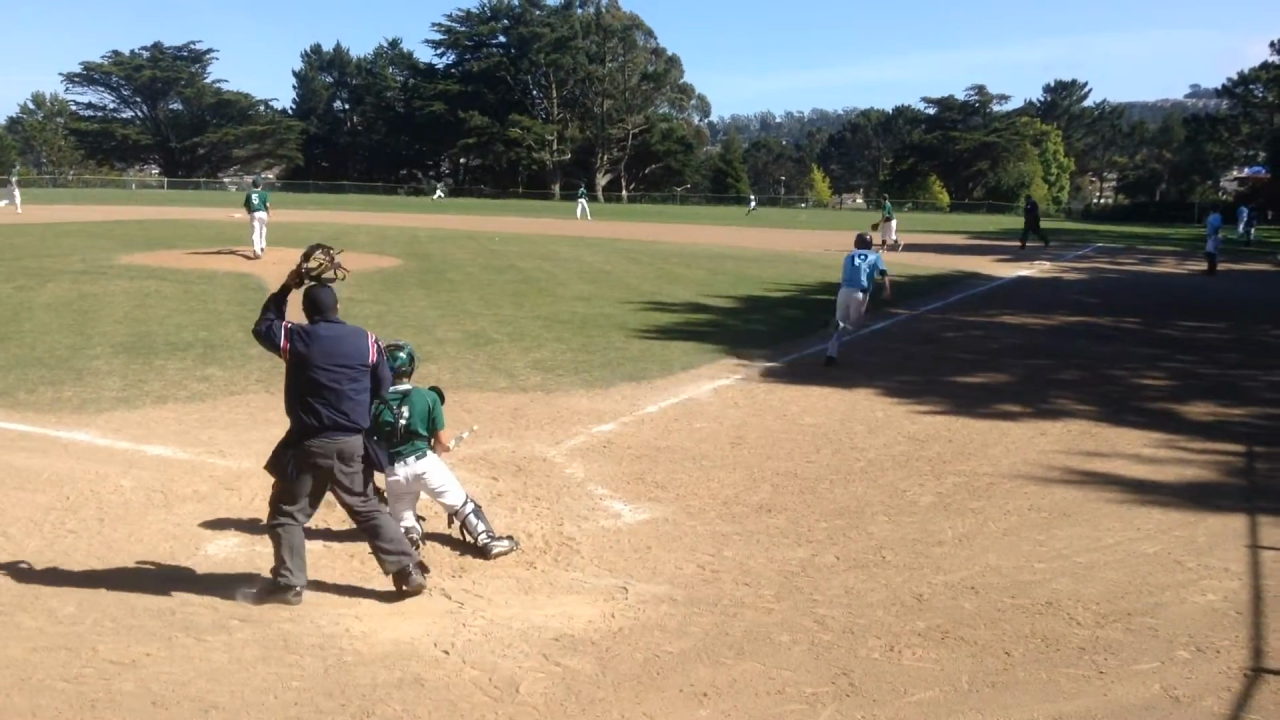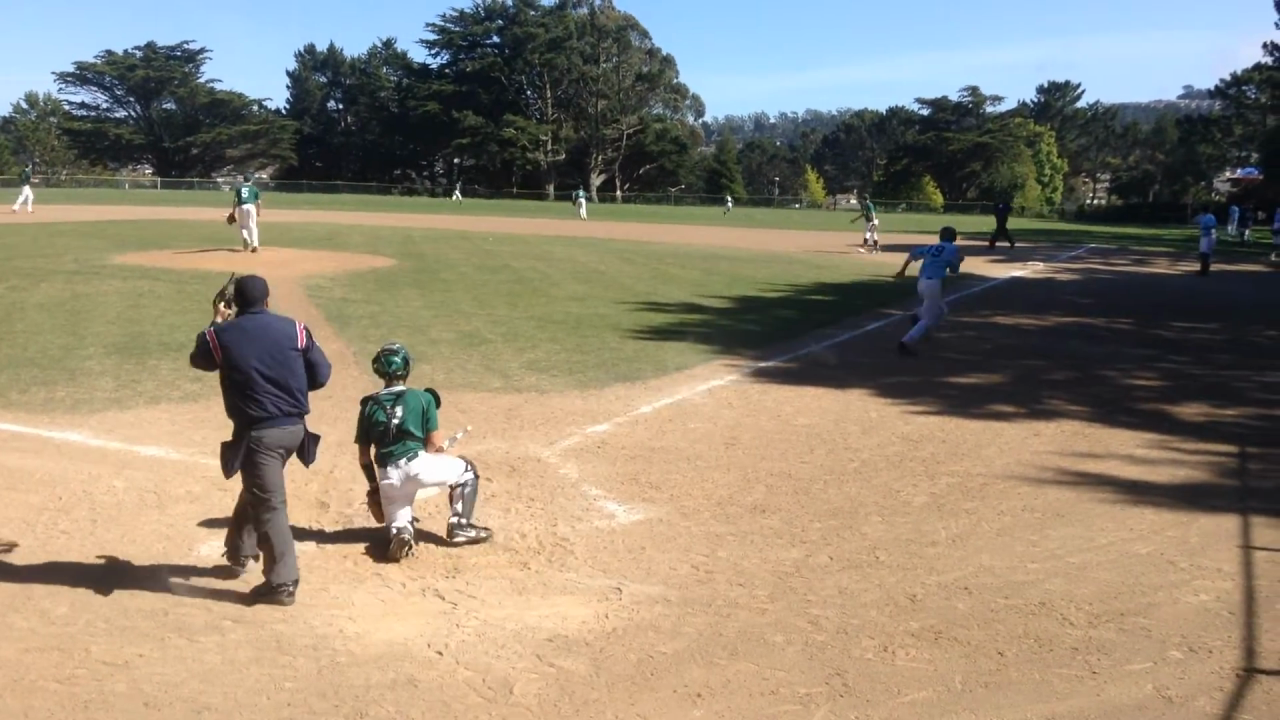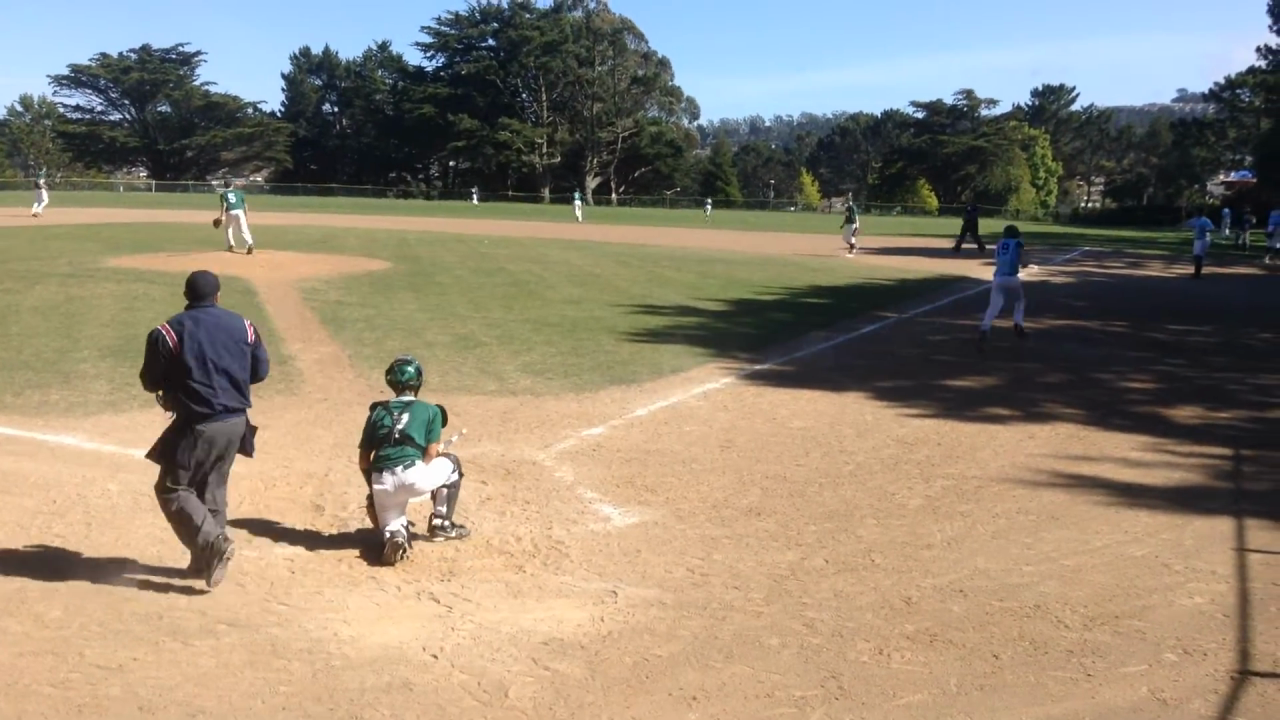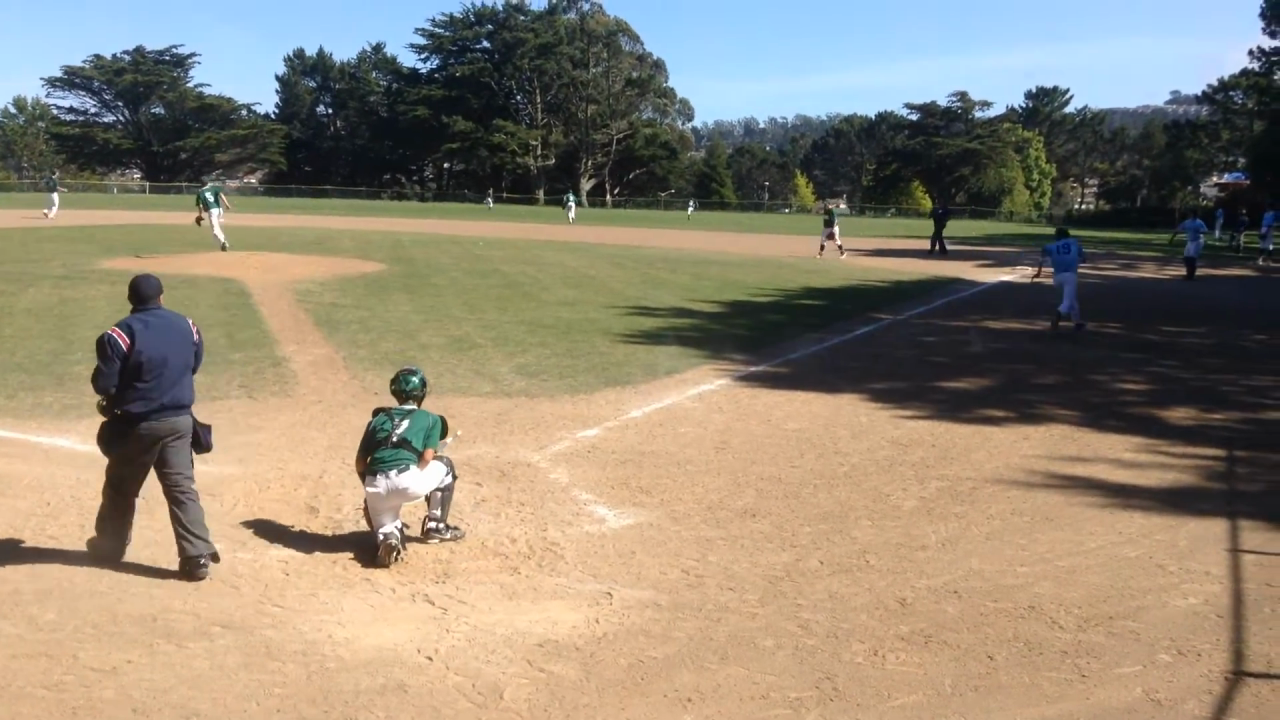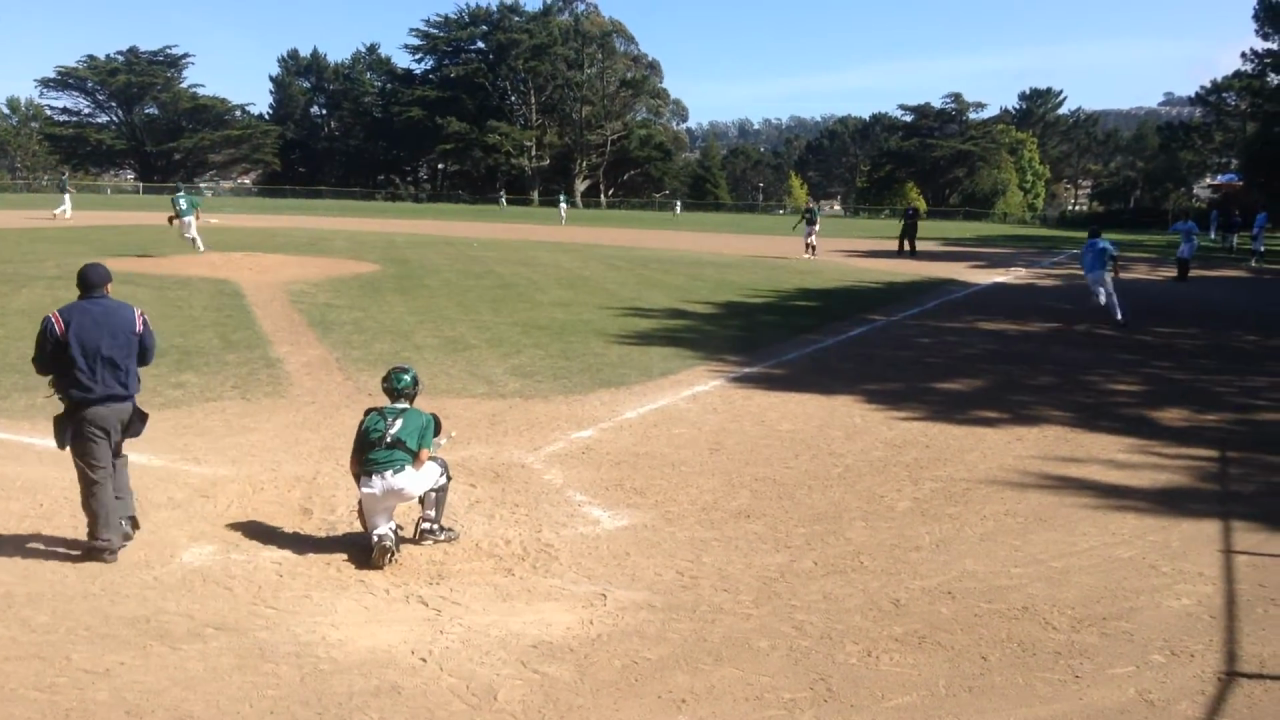
dt=0.3s
person 1, frame 1
left shoulder: (295, 339)
right shoulder: (366, 340)
left elbow: (263, 328)
right elbow: (381, 387)
left wrist: (286, 288)
left hip: (310, 443)
right hip: (351, 443)
left knee: (287, 511)
right knee: (366, 507)
left ankle: (287, 584)
right ankle: (408, 570)
person 1, frame 2
left shoulder: (220, 336)
right shoulder: (295, 330)
left elbow: (199, 359)
right elbow: (321, 375)
left hip: (257, 433)
right hip: (293, 428)
left knee: (268, 506)
right knee: (257, 492)
left ankle: (283, 584)
right ankle: (240, 552)
person 1, frame 3
left shoulder: (169, 331)
right shoulder: (242, 326)
left elbow: (150, 381)
right elbow: (260, 371)
left wrist: (169, 389)
left hip: (197, 426)
right hip: (234, 422)
left knee: (173, 489)
right knee: (212, 492)
left ankle: (212, 544)
right ankle: (206, 560)
person 1, frame 4
left shoulder: (120, 334)
right shoulder: (186, 326)
left elbow: (103, 384)
left wrist: (112, 398)
left hip: (139, 425)
right hip: (179, 421)
left knee: (120, 484)
right knee: (182, 489)
left ankle: (108, 547)
right ankle: (198, 556)
person 1, frame 5
left shoulder: (59, 319)
right shoulder: (133, 315)
left elbow: (42, 366)
right elbow: (146, 356)
left hip: (86, 411)
right hip: (123, 406)
left knee: (95, 476)
right knee: (114, 462)
left ankle: (105, 543)
right ankle: (123, 520)
person 2, frame 1
left shoulder: (375, 403)
right shoulder: (428, 397)
right elbow: (443, 442)
left hip: (395, 472)
right hip: (424, 463)
left knee: (404, 518)
right knee: (460, 503)
left ankle: (408, 534)
right ankle: (487, 539)
person 2, frame 2
left shoulder: (369, 406)
right shoulder: (422, 398)
left elbow: (364, 456)
right elbow: (434, 443)
left wrist: (374, 486)
left hip: (388, 475)
right hip: (418, 465)
left knee: (398, 523)
right knee: (467, 469)
left ankle: (400, 533)
right ankle: (460, 526)
person 2, frame 3
left shoulder: (377, 412)
right shoulder: (430, 410)
left elbow: (363, 460)
right elbow: (431, 454)
left wrist: (373, 491)
left hip: (382, 481)
right hip: (412, 475)
left knee: (391, 527)
right knee: (451, 463)
left ankle: (395, 536)
right ankle: (442, 525)
person 2, frame 4
left shoulder: (379, 418)
right shoulder: (431, 419)
left elbow: (360, 464)
right elbow: (426, 459)
left wrist: (372, 491)
left hip: (375, 485)
right hip: (406, 481)
left knee: (385, 528)
right knee: (444, 466)
left ankle: (388, 536)
right ankle: (436, 527)
person 2, frame 5
left shoulder: (370, 418)
right shoulder: (424, 418)
left elbow: (354, 464)
right elbow: (422, 458)
left wrist: (365, 492)
left hip: (370, 486)
right hip: (402, 482)
left knee: (379, 530)
right knee: (438, 467)
left ankle: (382, 538)
right ankle: (430, 528)
